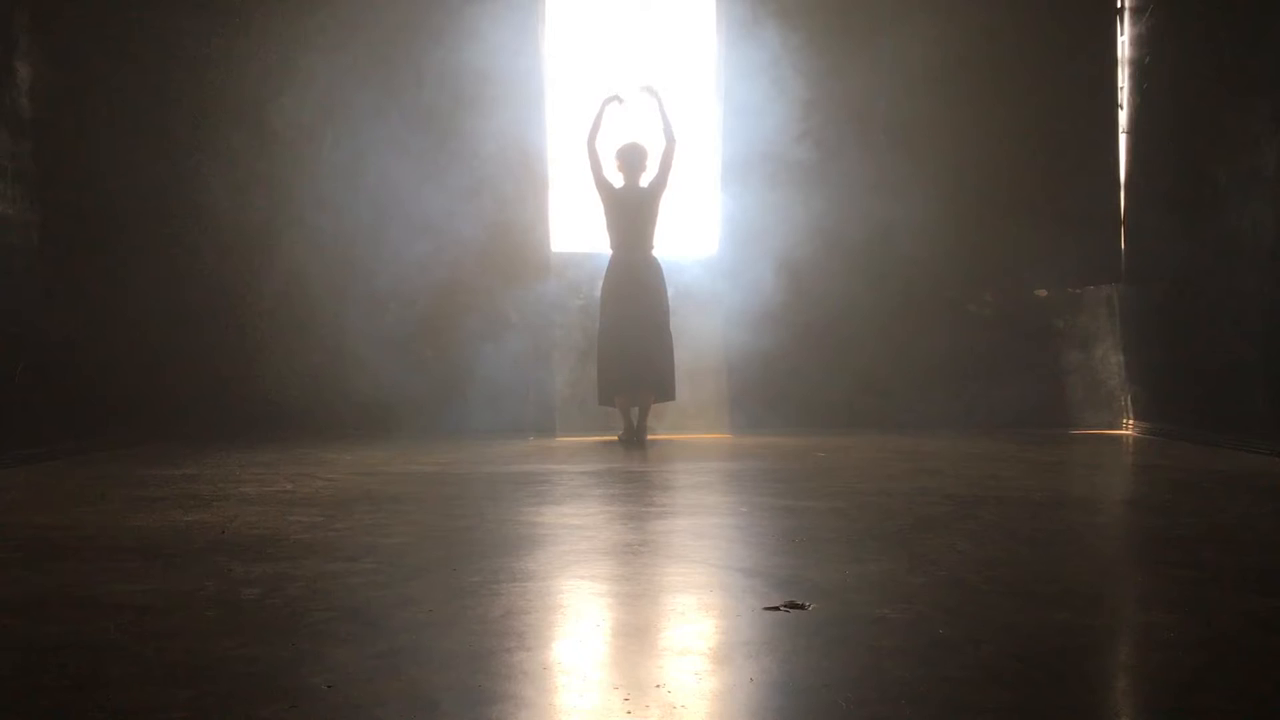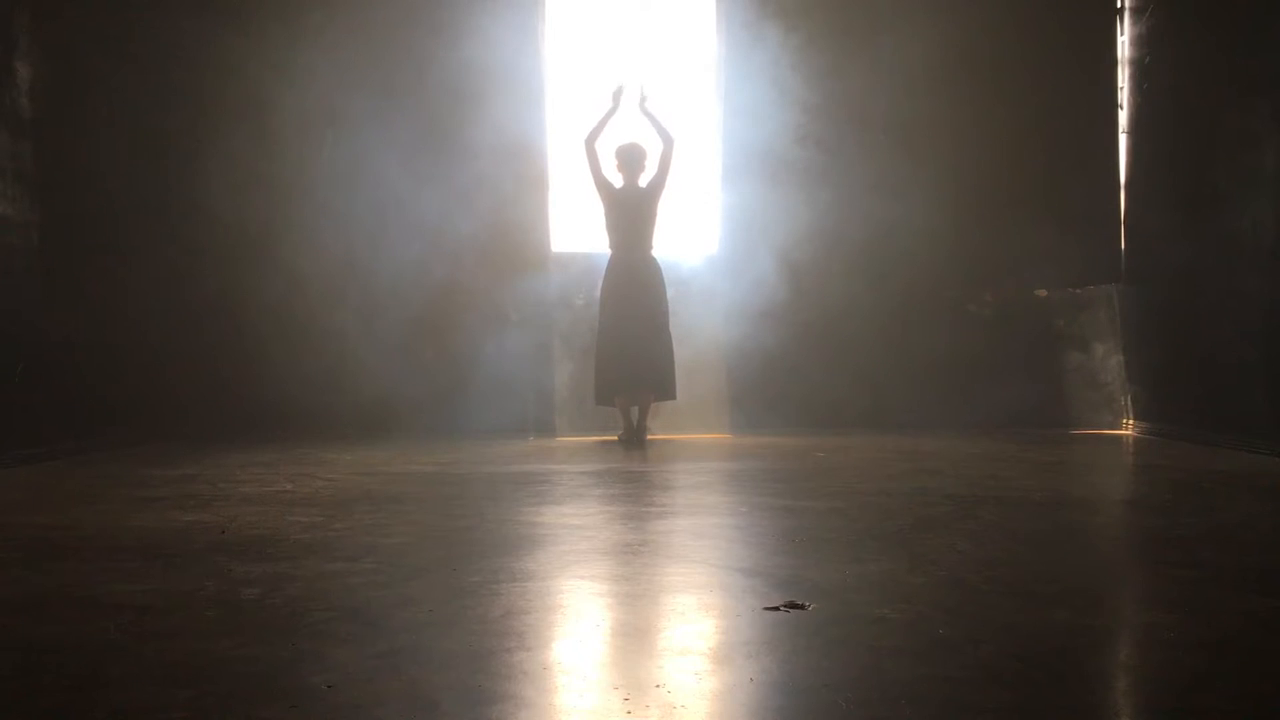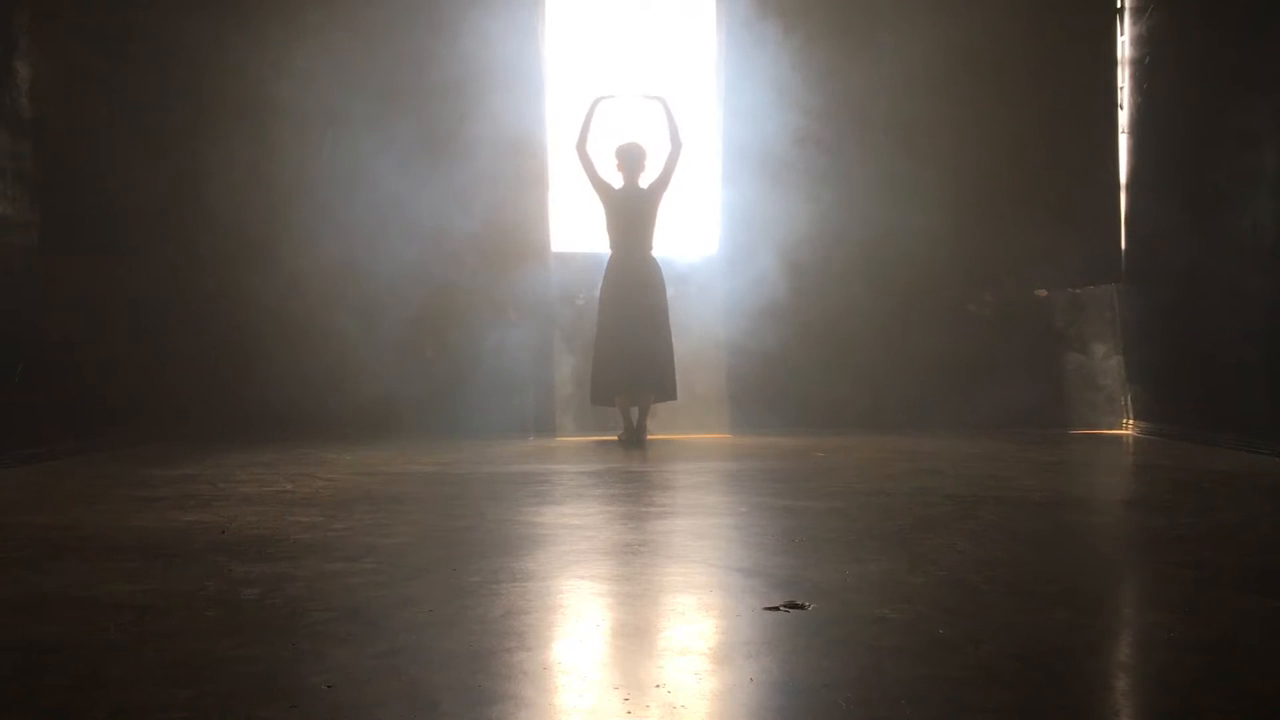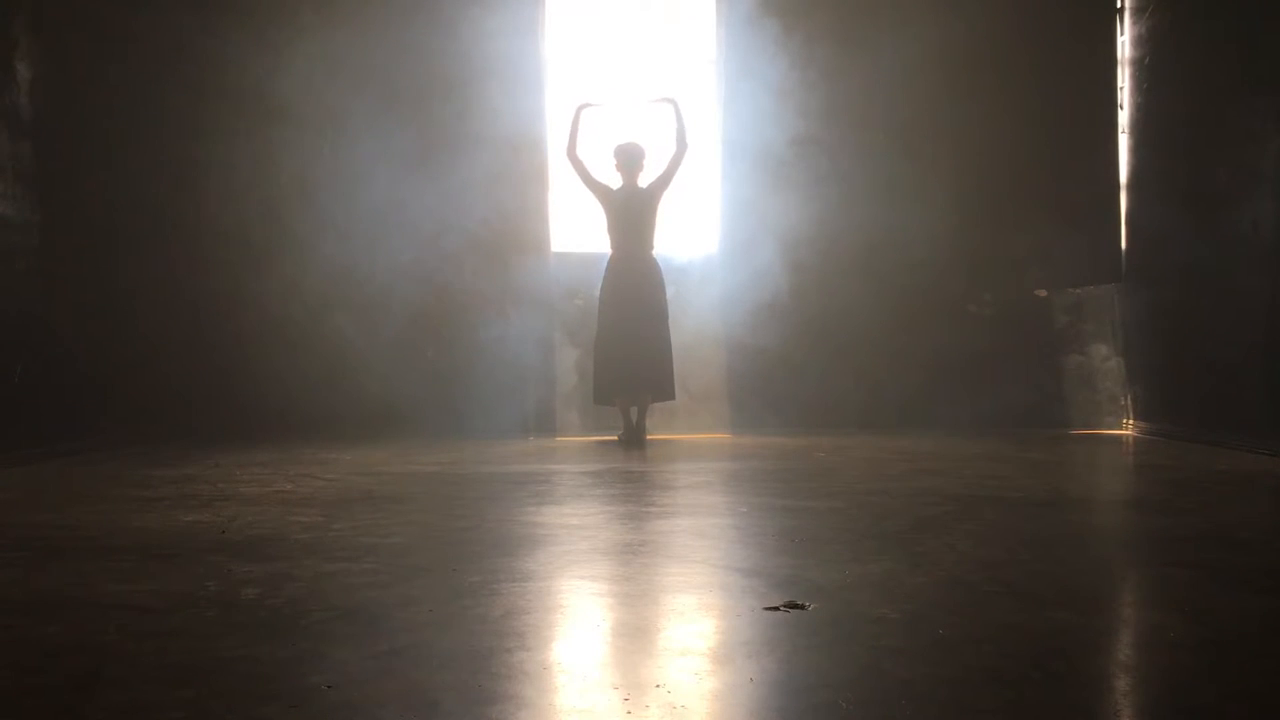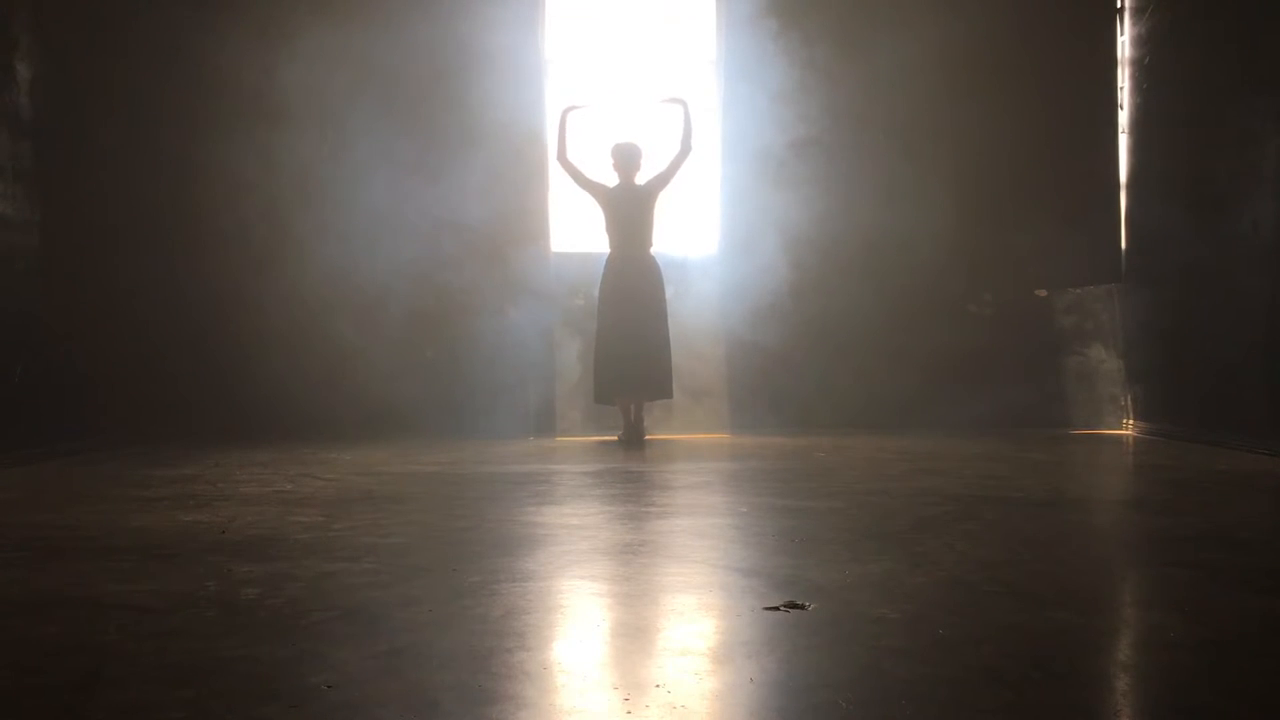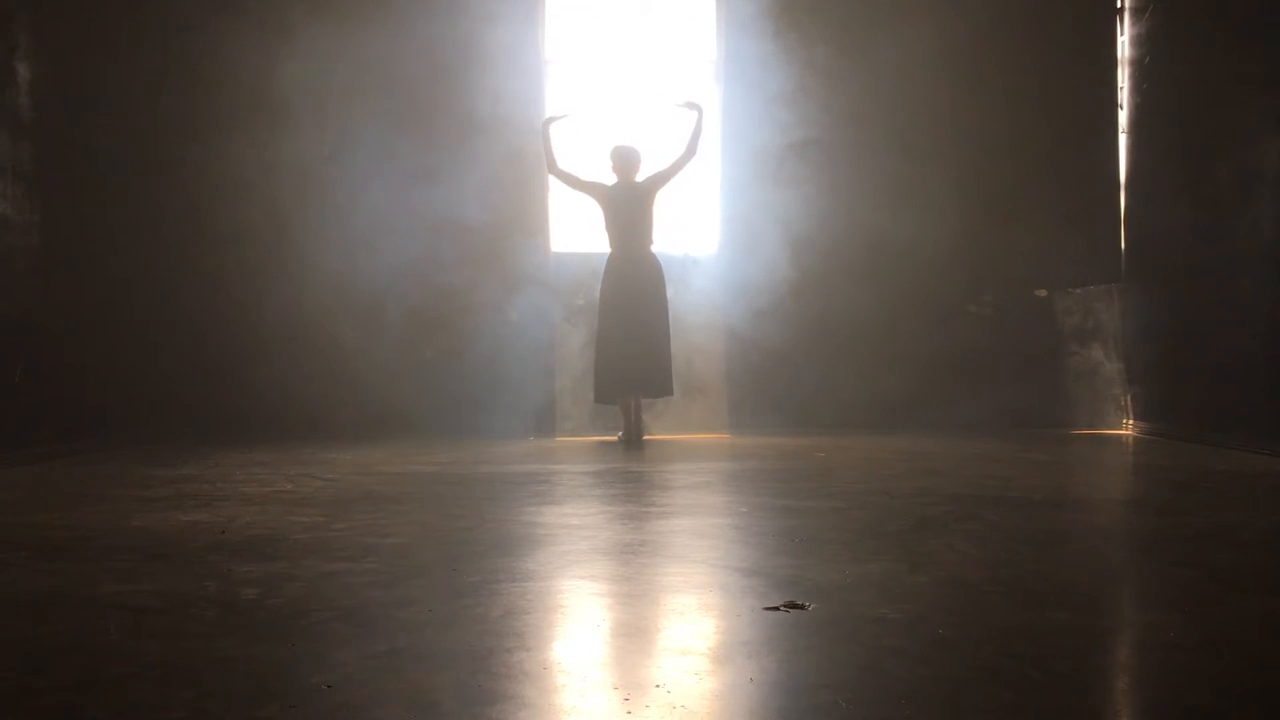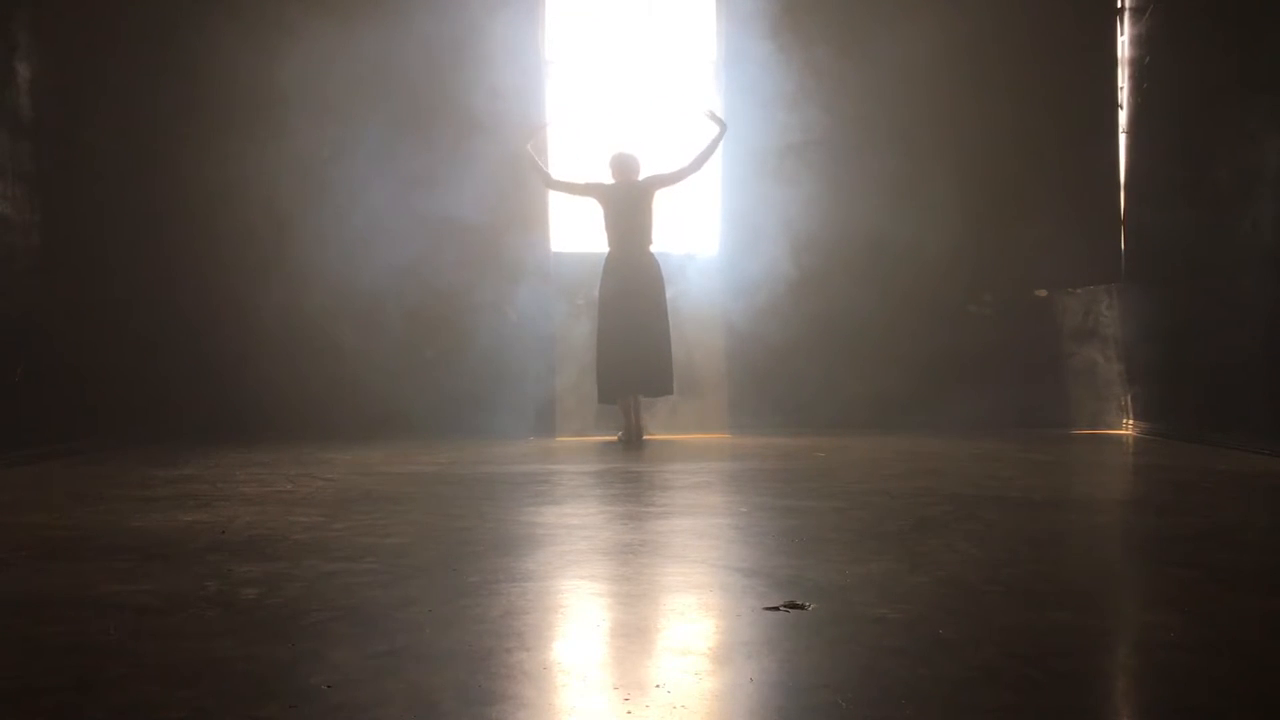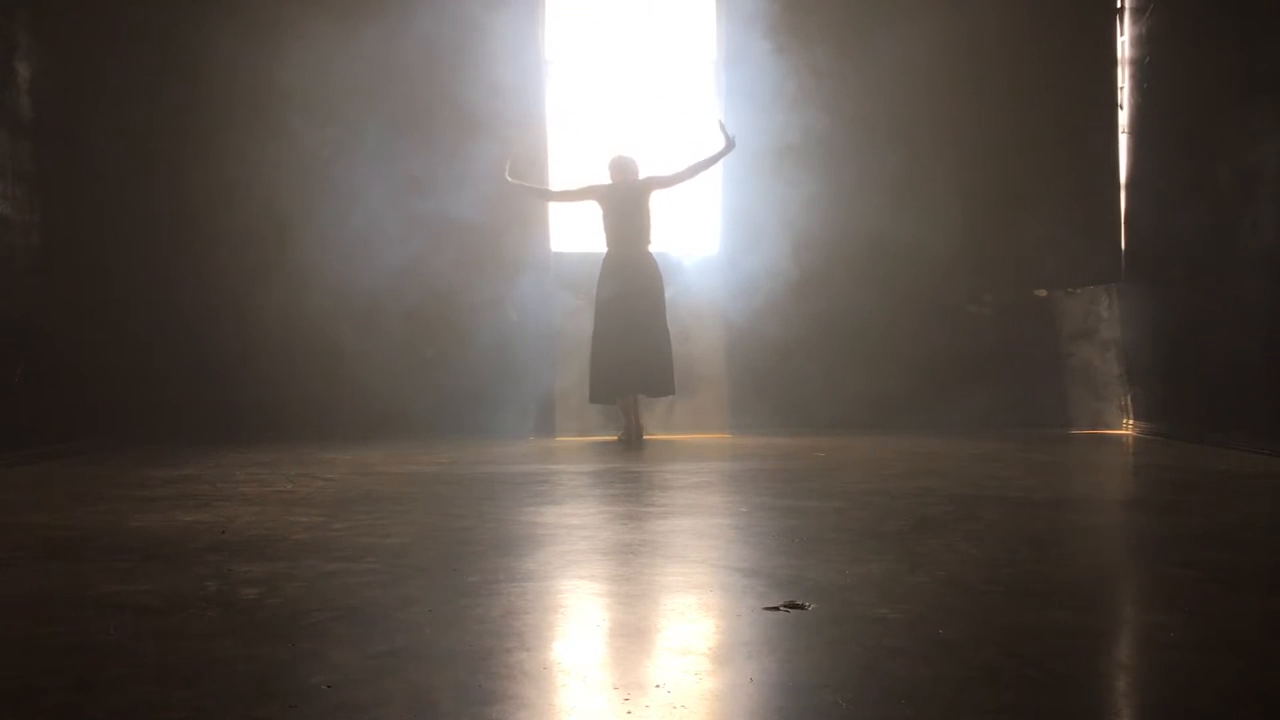
dt=0.5s
person 1, frame 1
left shoulder: (609, 195)
right shoulder: (653, 195)
left elbow: (590, 145)
right elbow: (671, 143)
left wrist: (605, 105)
right wrist: (659, 101)
left hip: (618, 276)
right hip: (648, 275)
left knee: (618, 352)
right knee: (650, 351)
left ankle: (628, 427)
right ankle: (641, 426)
person 1, frame 2
left shoulder: (608, 195)
right shoulder: (652, 194)
left elbow: (589, 143)
right elbow: (669, 143)
left wrist: (613, 109)
right wrist: (645, 112)
left hip: (618, 275)
right hip: (647, 274)
left knee: (618, 350)
right knee: (649, 348)
left ankle: (628, 427)
right ankle: (641, 425)
person 1, frame 3
left shoulder: (608, 196)
right shoulder: (653, 195)
left elbow: (581, 148)
right elbow: (676, 147)
left wrist: (594, 106)
right wrist: (664, 106)
left hip: (618, 276)
right hip: (647, 275)
left knee: (617, 351)
right knee: (649, 350)
left ankle: (628, 427)
right ankle: (641, 426)
person 1, frame 4
left shoulder: (607, 196)
right shoulder: (652, 194)
left elbow: (572, 154)
right elbow: (681, 149)
left wrist: (579, 113)
right wrist: (674, 108)
left hip: (618, 275)
right hip: (647, 274)
left knee: (616, 350)
right knee: (649, 349)
left ankle: (628, 426)
right ankle: (640, 424)
person 1, frame 5
left shoulder: (604, 195)
right shoulder: (650, 192)
left elbow: (563, 159)
right elbow: (685, 150)
left wrist: (564, 118)
right wrist: (685, 110)
left hip: (617, 273)
right hip: (646, 273)
left knee: (617, 347)
right knee: (646, 346)
left ankle: (628, 425)
right ankle: (638, 421)
person 1, frame 6
left shoulder: (603, 193)
right shoulder: (648, 189)
left elbow: (554, 169)
right elbow: (688, 154)
left wrist: (546, 130)
right wrist: (698, 115)
left hip: (618, 272)
right hip: (647, 271)
left knee: (617, 346)
right knee: (647, 343)
left ankle: (629, 425)
right ankle: (637, 420)
person 1, frame 7
left shoulder: (602, 191)
right shoulder: (648, 186)
left elbow: (552, 182)
right elbow: (692, 167)
left wrist: (531, 151)
right wrist: (720, 133)
left hip: (617, 272)
right hip: (646, 271)
left knee: (618, 346)
right knee: (645, 343)
left ankle: (629, 425)
right ankle: (636, 423)
person 1, frame 8
left shoulder: (601, 191)
right shoulder: (645, 186)
left elbow: (551, 195)
right elbow: (688, 173)
left wrist: (513, 181)
right wrist: (725, 150)
left hip: (615, 271)
right hip: (644, 270)
left knee: (616, 345)
right knee: (644, 342)
left ankle: (630, 424)
right ankle: (635, 421)
